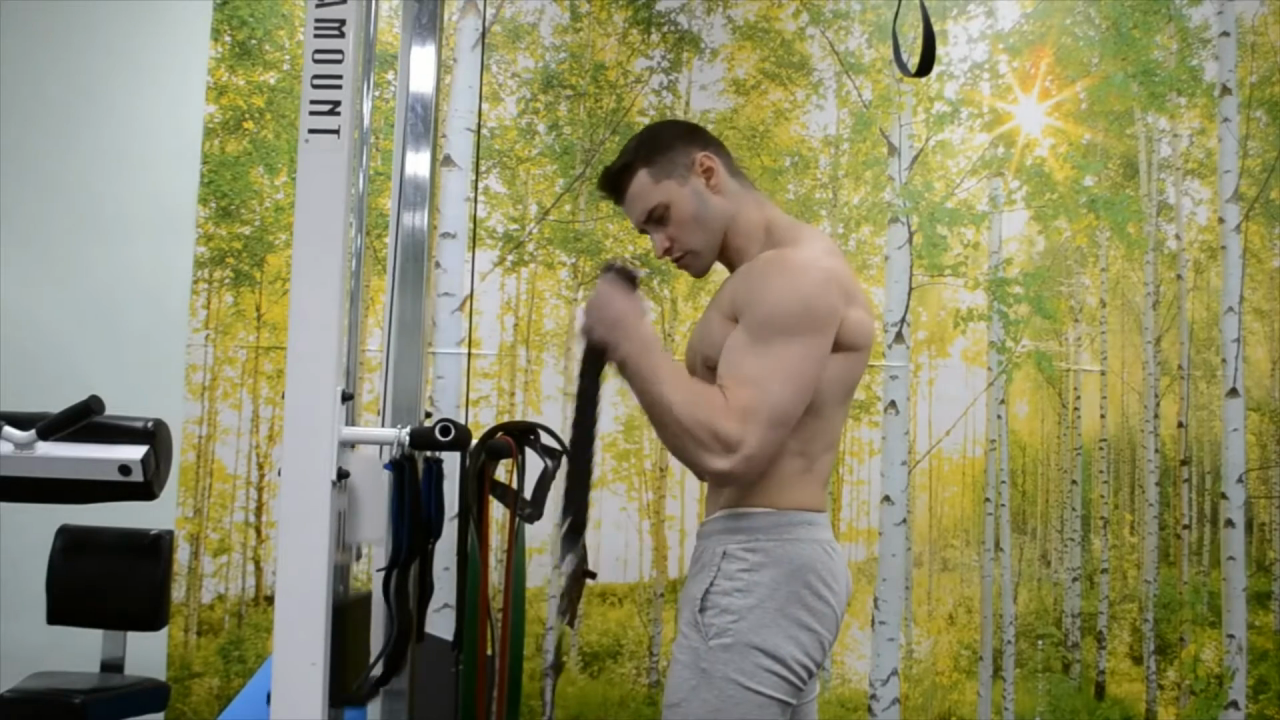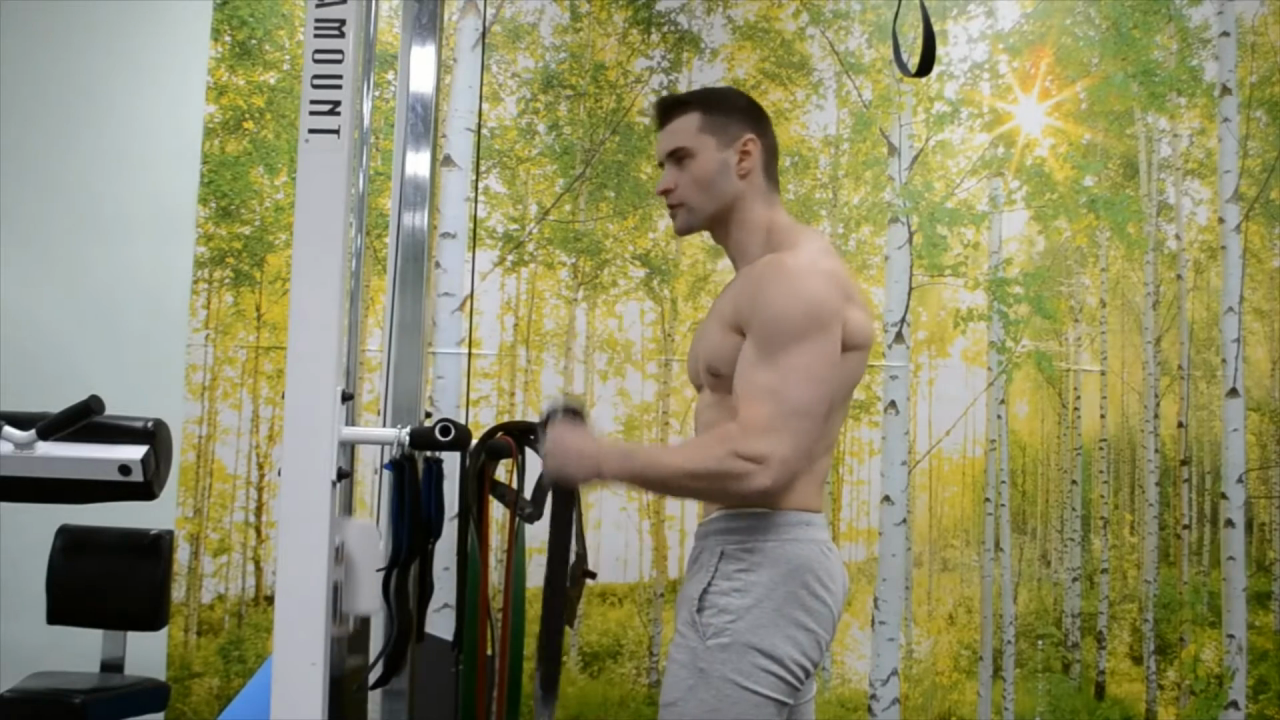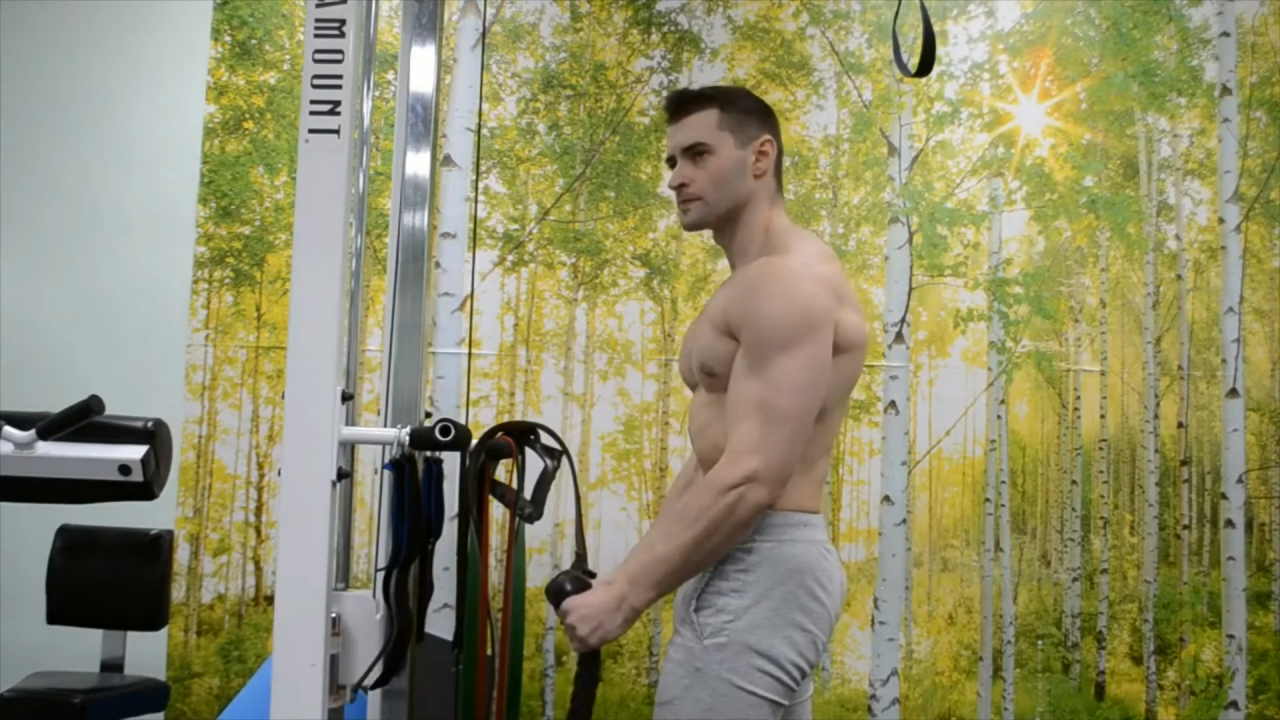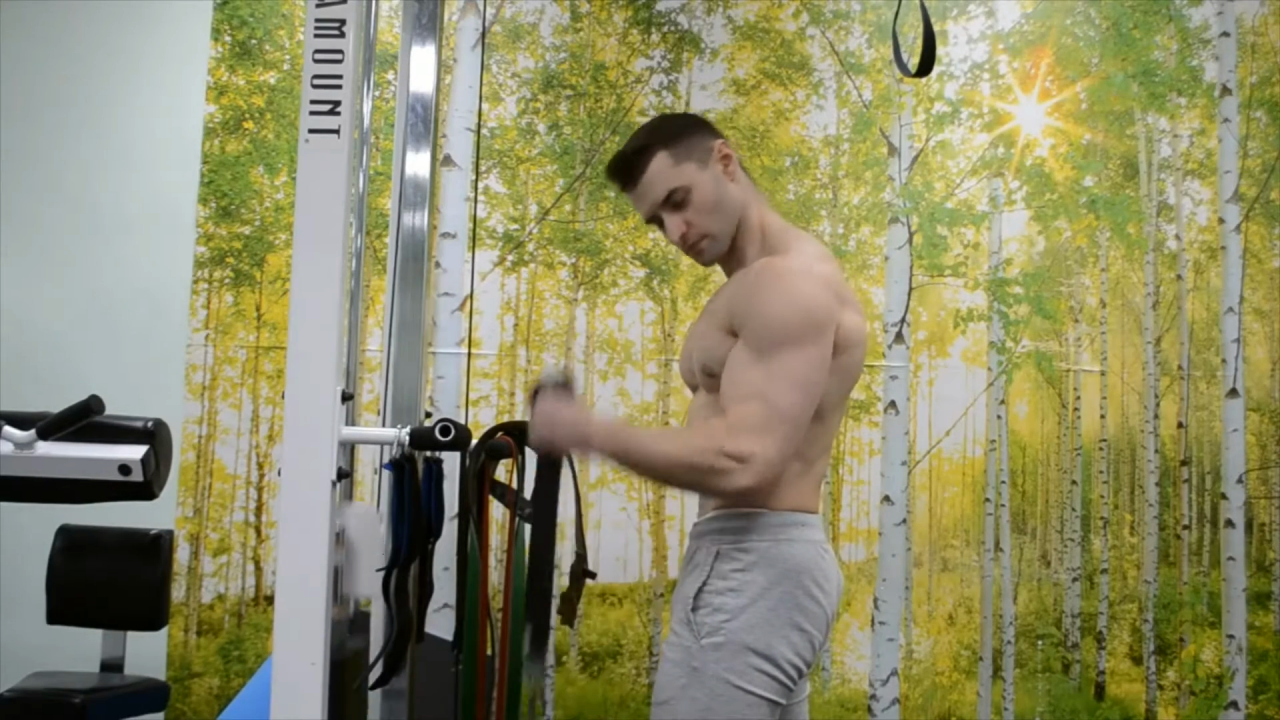
dt=0.5s
person 1, frame 1
left shoulder: (795, 273)
right shoulder: (768, 279)
left elbow: (728, 447)
right elbow: (715, 431)
left wrist: (633, 338)
right wrist: (632, 349)
left hip: (760, 567)
right hip: (769, 562)
person 1, frame 2
left shoulder: (795, 276)
right shoulder: (763, 283)
left elbow: (758, 462)
left wrist: (602, 458)
right wrist: (612, 457)
left hip: (758, 569)
right hip: (761, 562)
person 1, frame 3
left shoulder: (789, 280)
right shoulder: (756, 287)
left elbow: (752, 479)
left wrist: (626, 594)
right wrist: (629, 577)
left hip: (757, 571)
right hip: (763, 567)
person 1, frame 4
left shoulder: (791, 279)
right shoulder: (758, 286)
left elbow: (742, 462)
right elbow: (708, 454)
left wrist: (592, 431)
right wrist: (606, 431)
left hip: (755, 569)
right hip: (760, 564)
